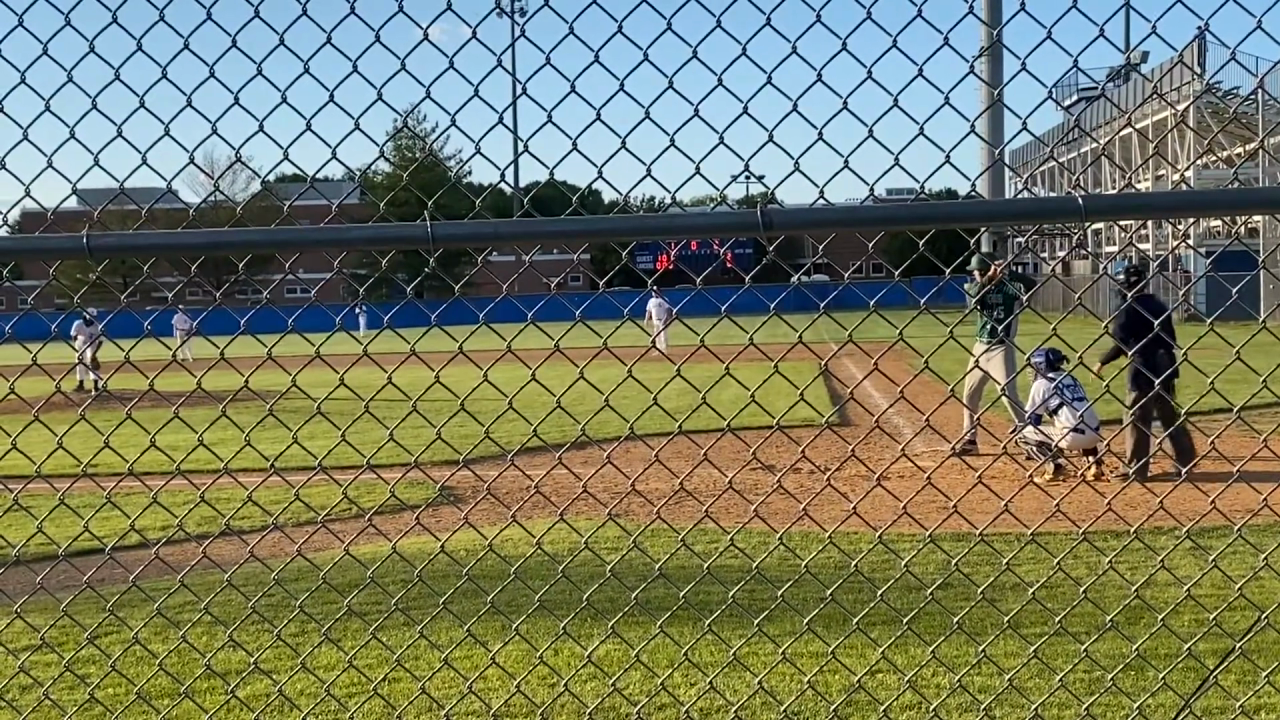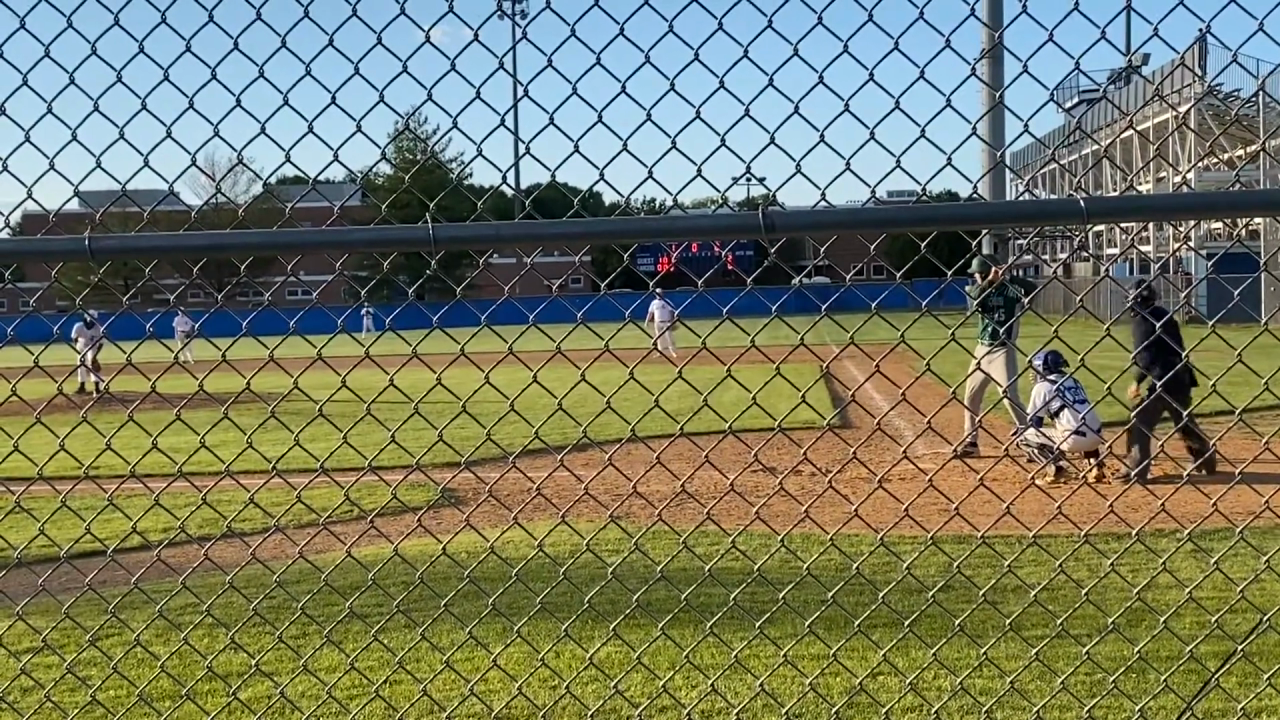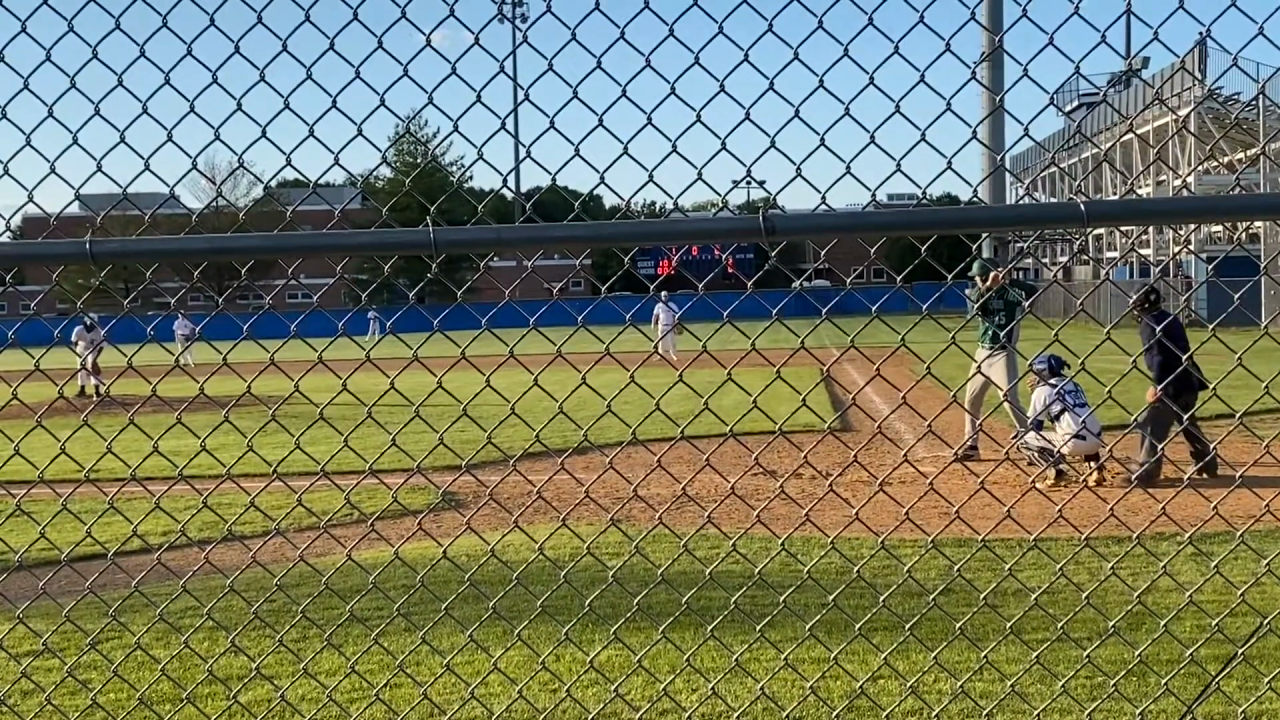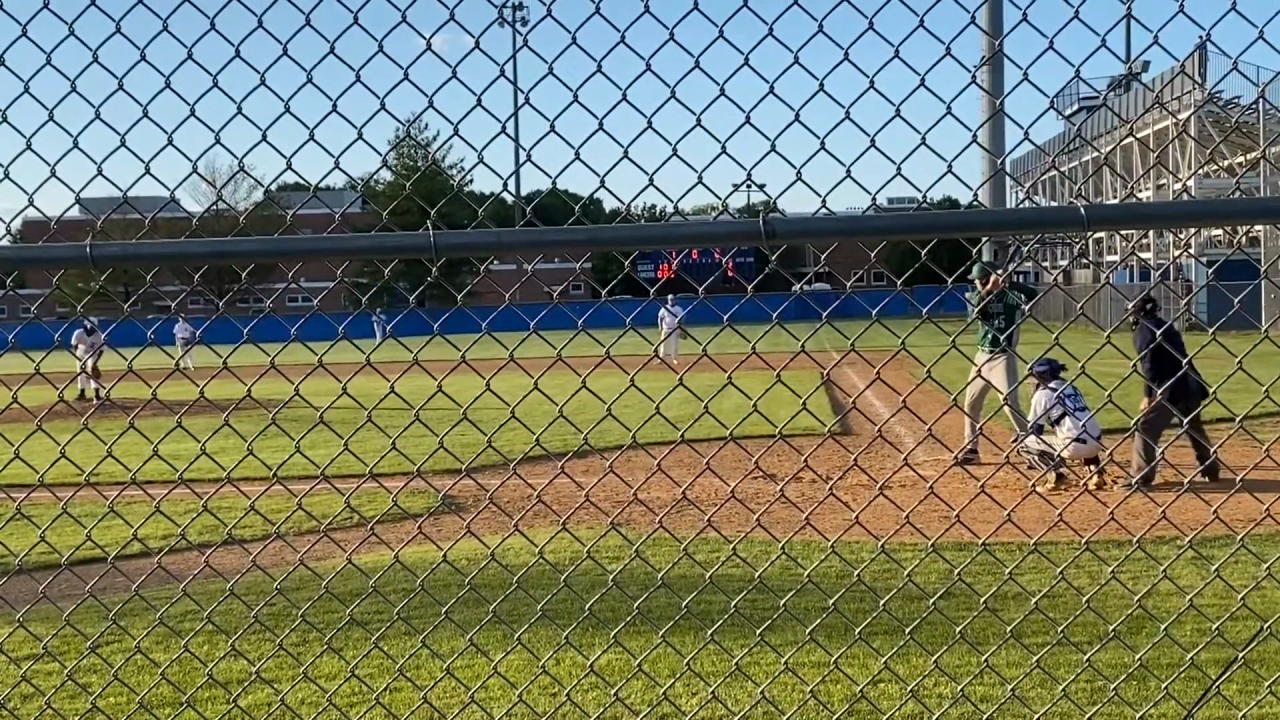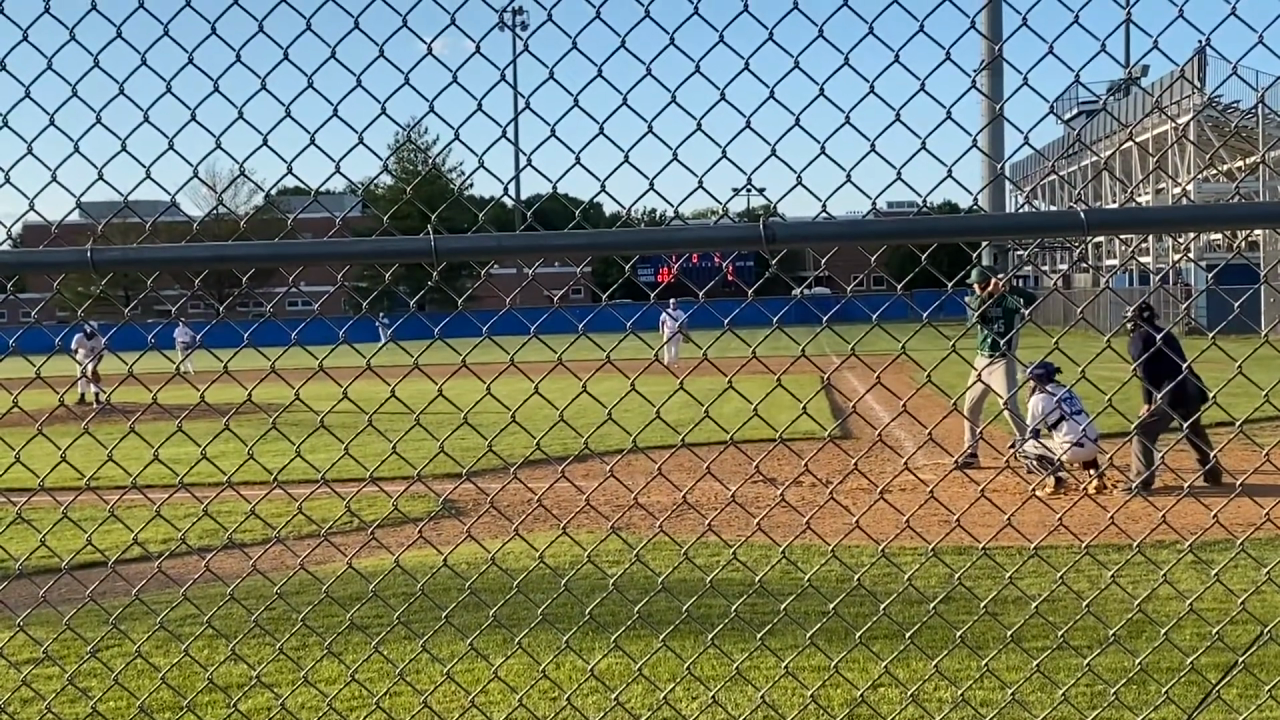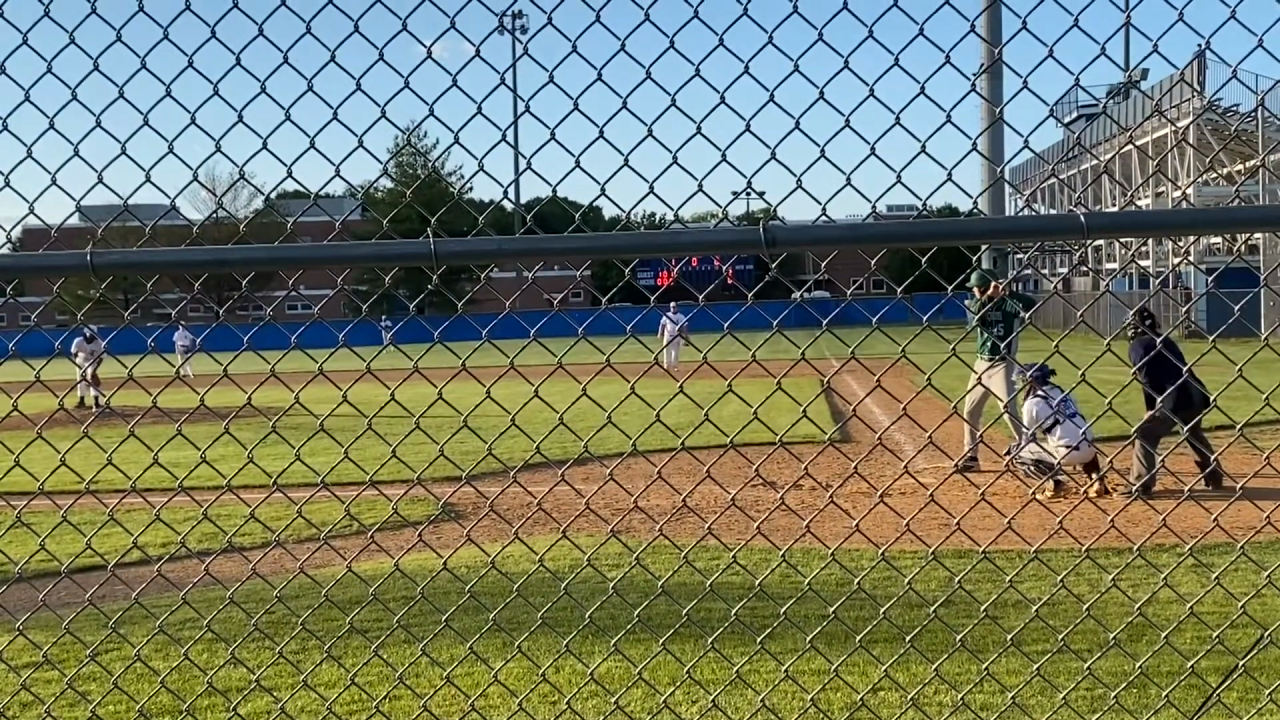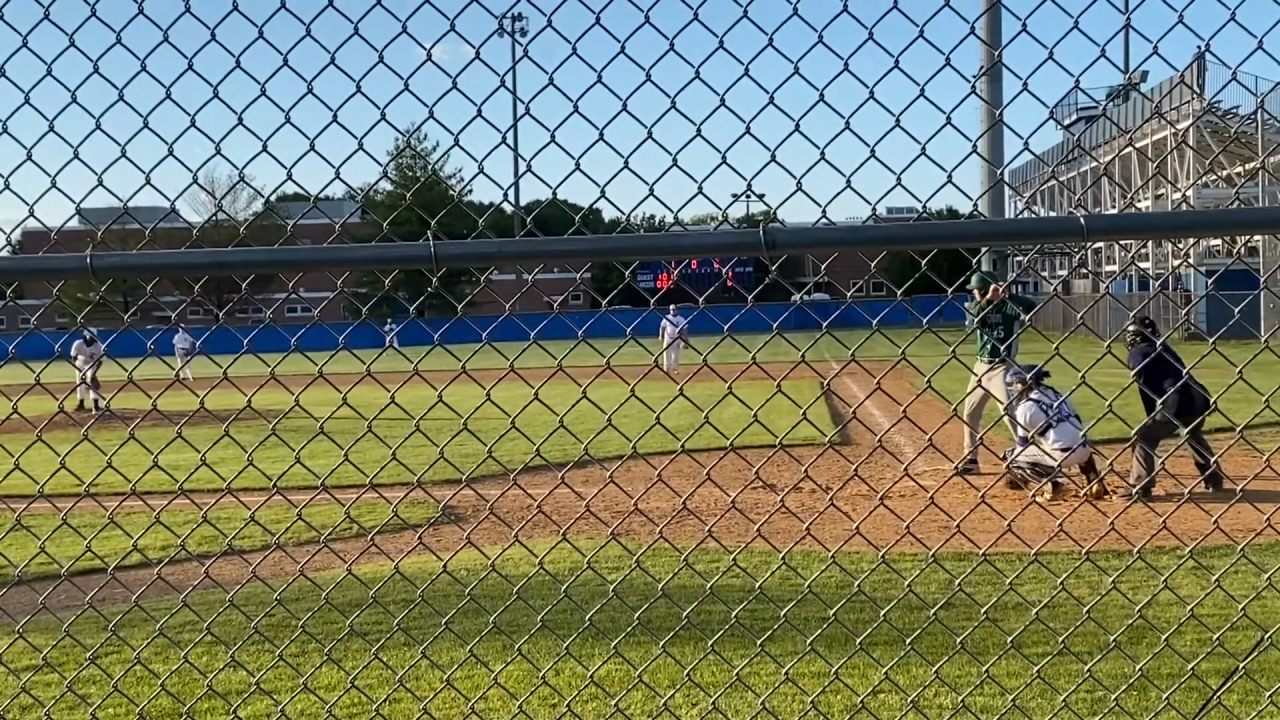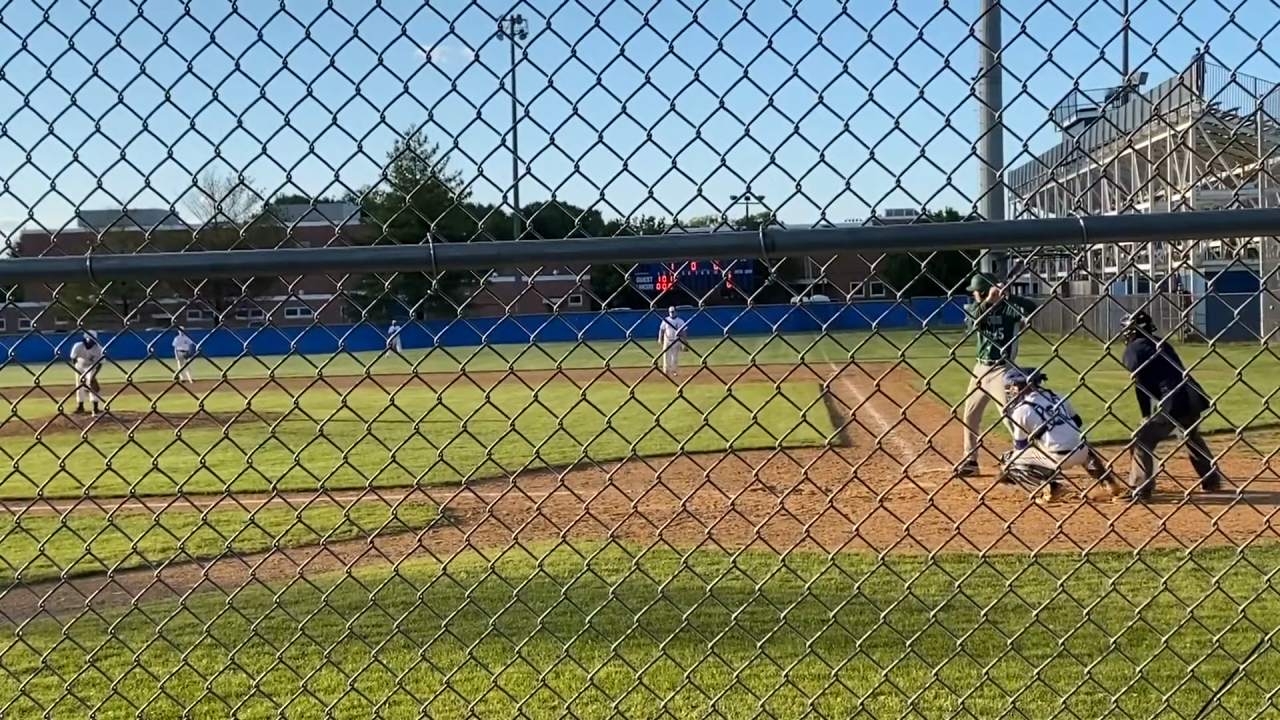
dt=0.3s
person 1, frame 1
left shoulder: (1009, 286)
right shoulder: (978, 287)
left elbow: (1031, 285)
right elbow: (973, 296)
left wrist: (1007, 273)
right wrist: (989, 278)
left hip: (1002, 348)
right hip: (981, 347)
left knee: (1009, 394)
right knee: (970, 394)
right ankle: (969, 440)
person 1, frame 2
left shoulder: (1009, 289)
right shoulder: (979, 289)
left elbow: (1032, 289)
right elbow: (975, 299)
left wrist: (1007, 278)
right wrist: (990, 280)
left hip: (1003, 350)
right hip: (982, 349)
left knee: (1010, 396)
right knee: (971, 396)
right ankle: (970, 442)
person 1, frame 3
left shoulder: (1011, 292)
right shoulder: (979, 293)
left elbow: (1032, 292)
right elbow: (974, 304)
left wrist: (1008, 281)
right wrist: (988, 287)
left hip: (1003, 353)
right hip: (983, 352)
left knee: (1010, 399)
right knee: (971, 400)
right ankle: (971, 446)
person 1, frame 4
left shoulder: (1011, 295)
right shoulder: (979, 296)
left elbow: (1032, 295)
right elbow: (974, 310)
left wrist: (1008, 284)
right wrist: (988, 290)
left hip: (1003, 357)
right hip: (983, 356)
left knee: (1010, 403)
right knee: (971, 403)
right ankle: (971, 449)
person 1, frame 5
left shoulder: (1010, 299)
right shoulder: (978, 299)
left elbow: (1031, 300)
right elbow: (974, 312)
left wrist: (1007, 288)
right wrist: (990, 292)
left hip: (1003, 361)
right hip: (982, 360)
left knee: (1010, 407)
right knee: (971, 407)
right ankle: (971, 453)
person 1, frame 6
left shoulder: (1009, 303)
right shoulder: (977, 303)
left elbow: (1031, 305)
right elbow: (974, 315)
left wrist: (1007, 292)
right wrist: (990, 296)
left hip: (1003, 364)
right hip: (982, 363)
left knee: (1009, 411)
right knee: (970, 410)
right ankle: (971, 457)
person 1, frame 7
left shoulder: (1009, 306)
right shoulder: (978, 306)
left elbow: (1031, 307)
right elbow: (973, 318)
left wrist: (1007, 295)
right wrist: (989, 299)
left hip: (1002, 367)
right hip: (981, 366)
left knee: (1009, 413)
right knee: (970, 413)
right ankle: (971, 459)
person 1, frame 8
left shoulder: (1009, 307)
right shoulder: (978, 307)
left elbow: (1032, 308)
right elbow: (973, 320)
left wrist: (1007, 296)
right wrist: (988, 302)
left hip: (1002, 369)
right hip: (981, 367)
right knee: (970, 415)
right ankle: (970, 461)
person 2, frame 1
left shoulder: (1127, 308)
right shoulder: (1158, 305)
left elbow: (1122, 345)
right elbow: (1171, 337)
left wrist: (1102, 362)
left hip: (1145, 367)
right hip: (1166, 364)
left knee: (1137, 419)
right knee: (1169, 414)
left ankle: (1136, 469)
right ankle: (1185, 458)
person 2, frame 2
left shoulder: (1141, 320)
right shoulder: (1164, 315)
left elbow: (1149, 356)
right elbow: (1177, 348)
left wrist: (1137, 382)
left hip: (1163, 377)
right hip: (1181, 374)
left knee: (1139, 421)
right knee: (1184, 420)
left ankle: (1137, 471)
right ankle: (1206, 461)
person 2, frame 3
left shoulder: (1150, 323)
right shoulder: (1170, 319)
left elbow: (1159, 356)
right elbow: (1177, 351)
left wrist: (1155, 386)
left hip: (1173, 382)
right hip: (1188, 378)
left knee: (1152, 424)
right knee: (1188, 423)
left ankle: (1145, 474)
right ankle: (1208, 465)
person 2, frame 4
left shoulder: (1143, 330)
right shoulder: (1166, 326)
left elbow: (1150, 365)
right elbow: (1178, 359)
left wrist: (1148, 396)
left hip: (1171, 388)
right hip: (1191, 384)
left knee: (1146, 428)
right knee: (1194, 427)
left ankle: (1141, 479)
right ankle: (1210, 470)
person 2, frame 5
left shoulder: (1137, 339)
right shoulder: (1165, 334)
left elbow: (1145, 373)
right elbow: (1174, 366)
left wrist: (1148, 403)
left hip: (1171, 394)
right hip: (1192, 390)
left knee: (1143, 433)
right knee: (1195, 431)
left ankle: (1140, 483)
right ankle: (1213, 474)
person 2, frame 6
left shoulder: (1138, 346)
right shoulder: (1165, 341)
left elbow: (1147, 379)
left wrist: (1151, 409)
left hip: (1174, 398)
right hip: (1195, 394)
left knee: (1144, 435)
right knee: (1195, 434)
left ankle: (1140, 487)
right ankle: (1214, 477)
person 2, frame 7
left shoulder: (1136, 354)
right shoulder: (1164, 348)
left elbow: (1145, 387)
left wrist: (1152, 417)
left hip: (1177, 402)
right hip: (1198, 399)
left knee: (1144, 438)
right knee: (1195, 437)
left ankle: (1140, 488)
right ankle: (1214, 480)
person 2, frame 8
left shoulder: (1132, 351)
right shoulder: (1161, 344)
left elbow: (1141, 385)
left wrist: (1147, 416)
left hip: (1171, 401)
right hip: (1193, 397)
left knee: (1142, 440)
right knee: (1193, 437)
left ankle: (1139, 490)
right ankle: (1212, 480)
